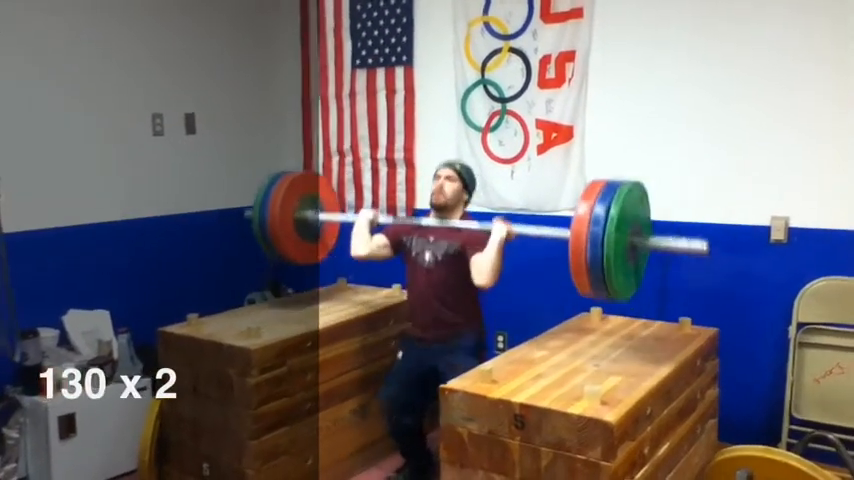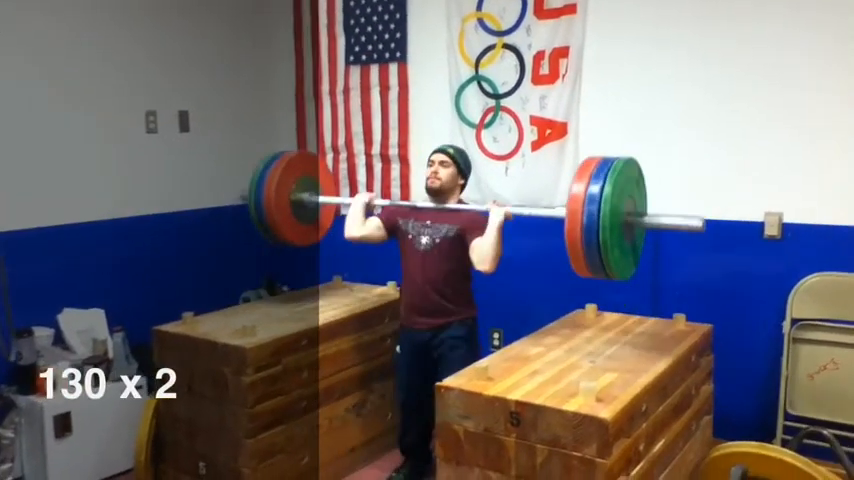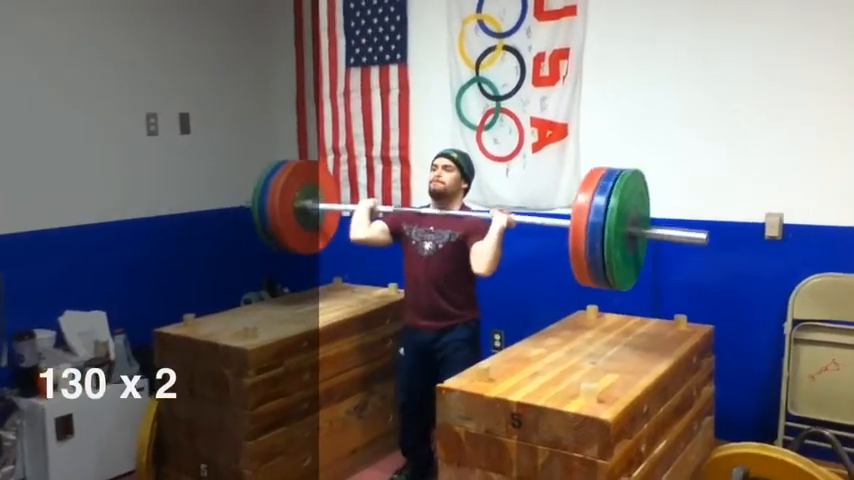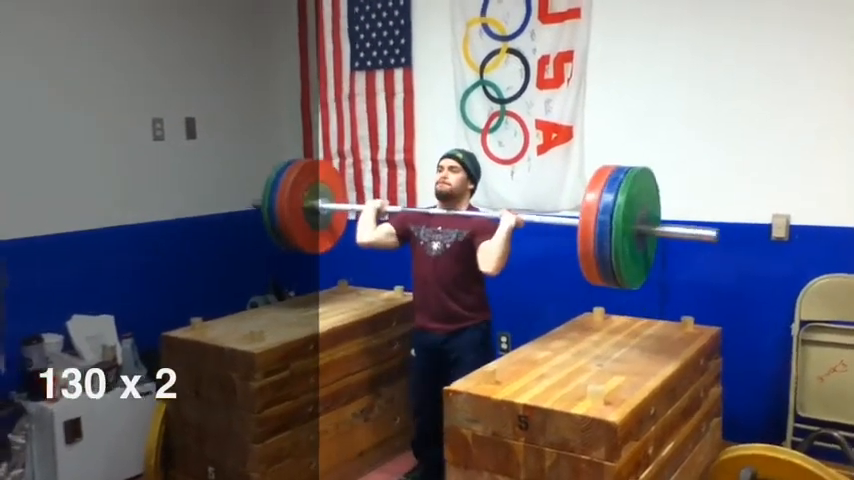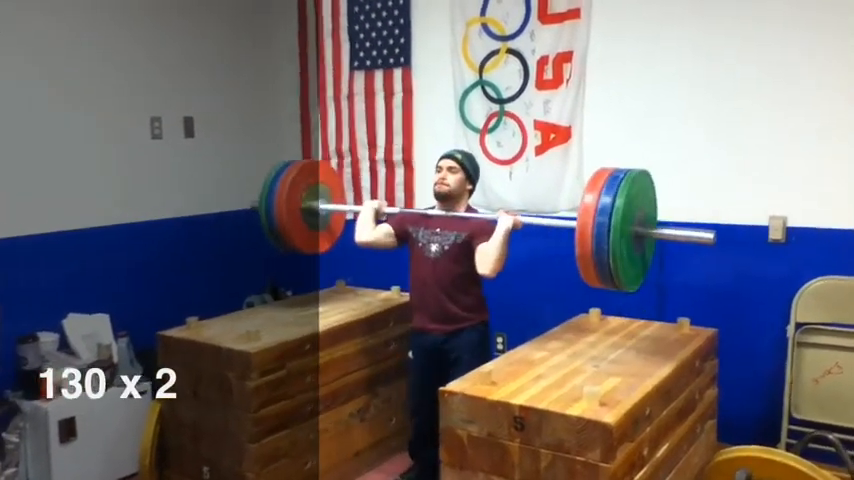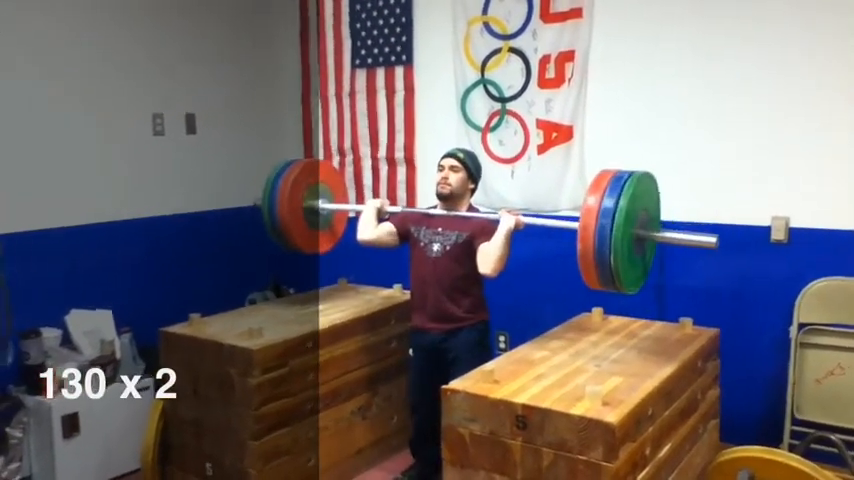
dt=0.2s
person 1, frame 1
left shoulder: (473, 235)
right shoulder: (408, 230)
left elbow: (483, 279)
right elbow: (361, 251)
left wrist: (498, 237)
right wrist: (364, 219)
left hip: (461, 344)
right hip: (418, 340)
right knee: (398, 409)
person 1, frame 2
left shoulder: (470, 219)
right shoulder: (402, 214)
left elbow: (485, 263)
right elbow: (354, 233)
left wrist: (496, 220)
right wrist: (360, 203)
left hip: (455, 330)
right hip: (412, 328)
right knee: (411, 403)
person 1, frame 3
left shoulder: (473, 224)
right shoulder: (406, 218)
left elbow: (483, 267)
right elbow: (359, 235)
left wrist: (498, 227)
right wrist: (364, 207)
left hip: (458, 332)
right hip: (415, 330)
right knee: (411, 404)
person 1, frame 4
left shoulder: (481, 224)
right shoulder: (414, 220)
left elbow: (490, 266)
right elbow: (366, 239)
left wrist: (506, 227)
right wrist: (371, 210)
left hip: (468, 334)
right hip: (426, 332)
right knee: (425, 406)
person 1, frame 5
left shoulder: (479, 226)
right shoulder: (412, 221)
left elbow: (488, 267)
right elbow: (365, 238)
left wrist: (504, 228)
right wrist: (370, 210)
left hip: (466, 334)
right hip: (423, 333)
right knee: (422, 407)
person 1, frame 6
left shoulder: (481, 225)
right shoulder: (414, 219)
left elbow: (489, 267)
right elbow: (367, 236)
left wrist: (506, 228)
right wrist: (372, 208)
left hip: (466, 334)
right hip: (423, 331)
right knee: (422, 405)
